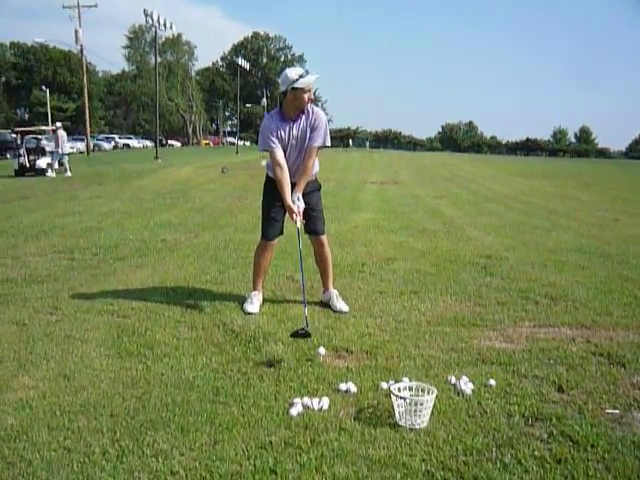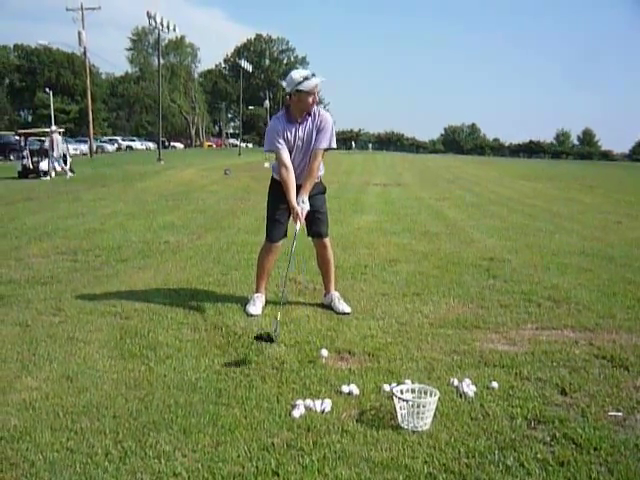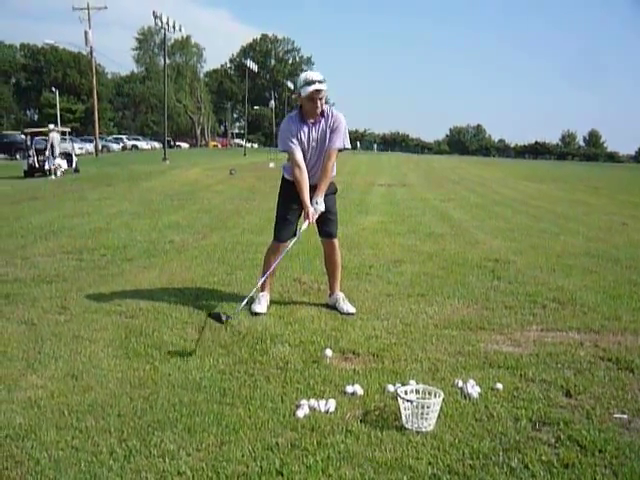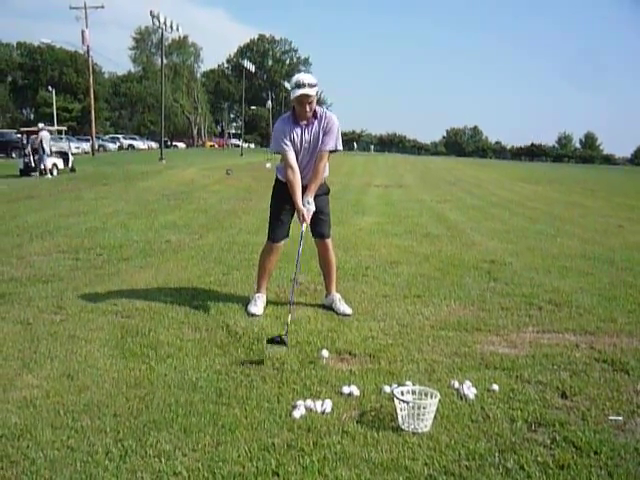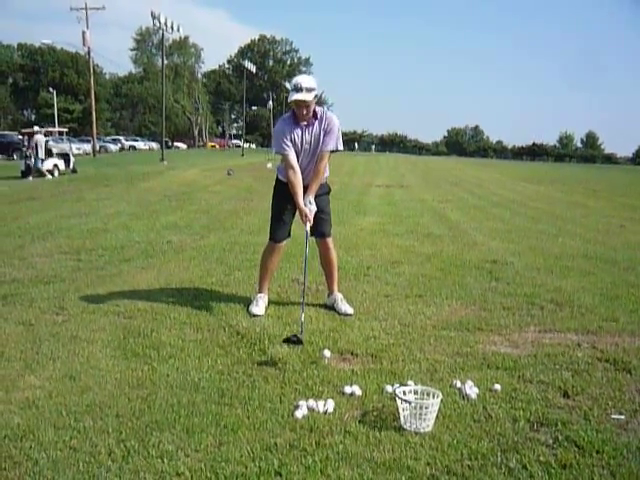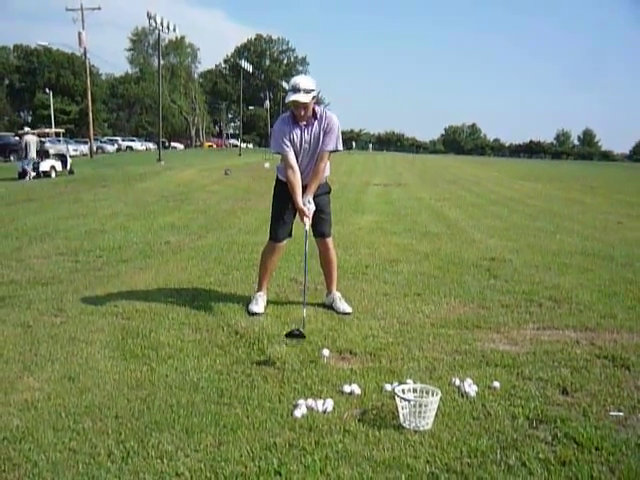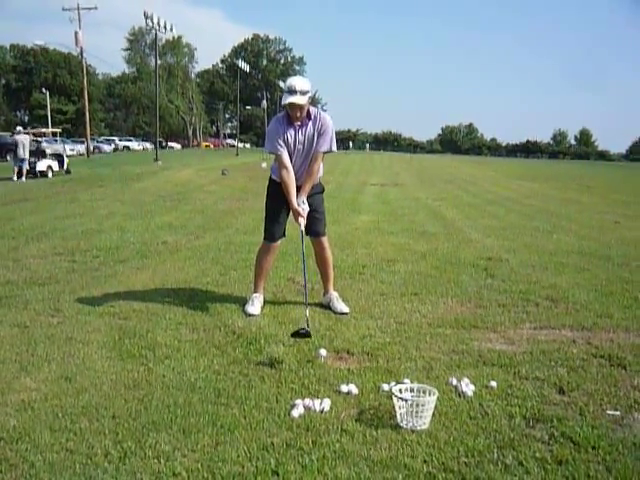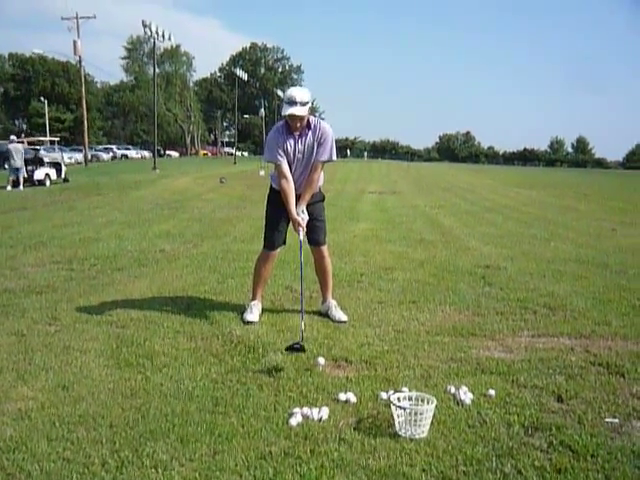
dt=0.2s
person 1, frame 1
left shoulder: (317, 116)
right shoulder: (270, 122)
left elbow: (310, 159)
right elbow: (278, 164)
left wrist: (297, 194)
right wrist: (287, 202)
left hip: (308, 183)
right hip: (276, 184)
left knee: (319, 238)
right knee: (268, 239)
left ankle: (329, 292)
right ankle: (256, 292)
person 1, frame 2
left shoulder: (323, 119)
right shoulder: (277, 124)
left elbow: (316, 161)
right elbow: (285, 165)
left wrist: (303, 197)
right wrist: (292, 204)
left hip: (313, 185)
right hip: (282, 186)
left knee: (322, 240)
right knee: (272, 241)
left ankle: (330, 294)
right ankle: (259, 294)
person 1, frame 3
left shoulder: (336, 119)
right shoulder: (289, 124)
left elbow: (330, 161)
right elbow: (298, 165)
left wrist: (319, 198)
right wrist: (306, 204)
left hip: (324, 186)
right hip: (293, 185)
left knee: (331, 240)
right knee: (281, 240)
left ankle: (335, 294)
right ankle: (264, 292)
person 1, frame 4
left shoulder: (329, 121)
right shoulder: (282, 125)
left elbow: (321, 162)
right elbow: (291, 167)
left wrist: (309, 198)
right wrist: (298, 205)
left hip: (317, 187)
right hip: (286, 186)
left knee: (324, 240)
right knee: (274, 241)
left ankle: (331, 295)
right ankle: (260, 294)
person 1, frame 5
left shoulder: (329, 121)
right shoulder: (283, 126)
left elbow: (322, 163)
right elbow: (291, 168)
left wrist: (309, 198)
right wrist: (300, 205)
left hip: (318, 187)
right hip: (286, 186)
left knee: (325, 240)
right knee: (276, 241)
left ankle: (334, 295)
right ankle: (261, 294)
person 1, frame 6
left shoulder: (329, 121)
right shoulder: (282, 125)
left elbow: (322, 162)
right elbow: (291, 167)
left wrist: (308, 197)
right wrist: (299, 204)
left hip: (318, 187)
right hip: (286, 186)
left knee: (325, 240)
right knee: (276, 241)
left ankle: (332, 294)
right ankle: (261, 293)
person 1, frame 7
left shoulder: (323, 122)
right shoulder: (276, 125)
left elbow: (315, 163)
right elbow: (284, 167)
left wrist: (302, 198)
right wrist: (293, 205)
left hip: (311, 186)
right hip: (280, 186)
left knee: (320, 239)
right knee: (271, 241)
left ankle: (329, 294)
right ankle: (257, 294)
person 1, frame 8
left shoulder: (323, 131)
right shoulder: (276, 135)
left elbow: (315, 172)
right elbow: (284, 177)
left wrist: (302, 206)
right wrist: (292, 213)
left hip: (312, 195)
right hip: (280, 194)
left knee: (320, 248)
right knee: (270, 249)
left ankle: (328, 302)
right ankle: (255, 302)
